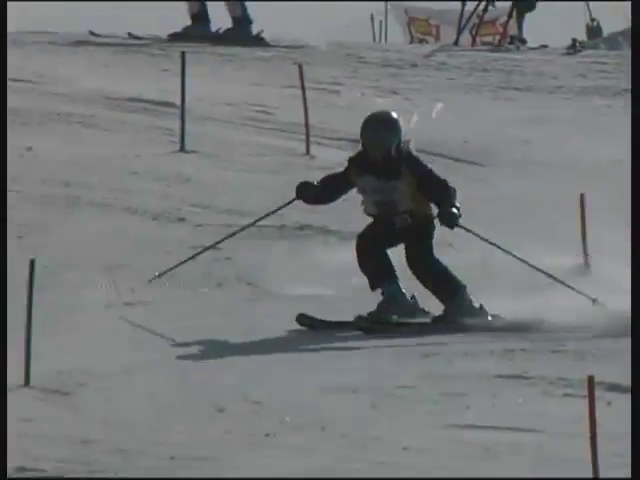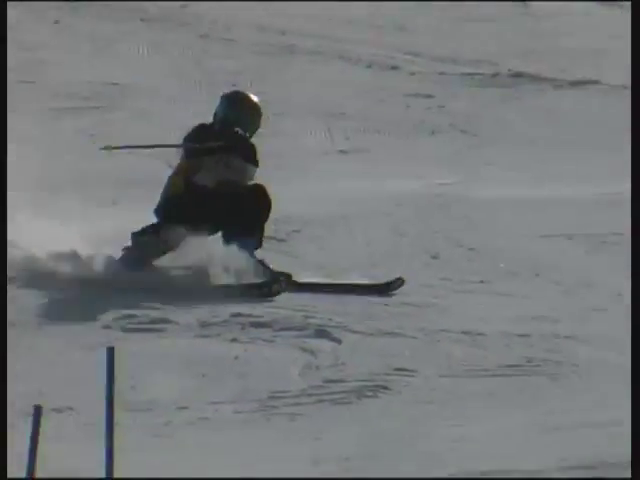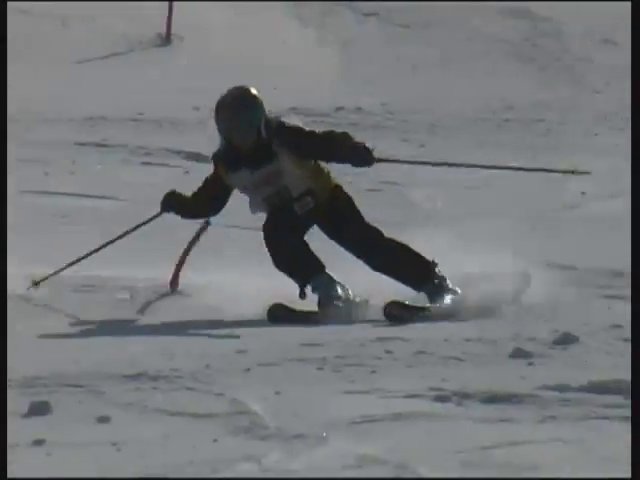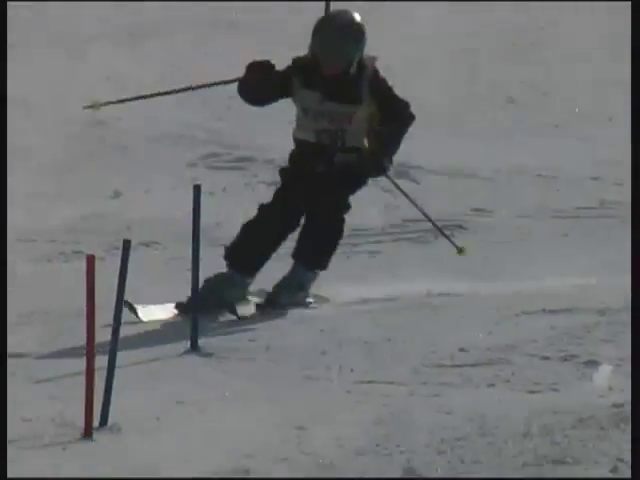
dt=1s
person 1, frame 1
left shoulder: (407, 163)
right shoulder: (358, 167)
left elbow: (436, 186)
right elbow: (331, 188)
left wrist: (448, 208)
right wrist: (310, 191)
left hip: (416, 219)
right hip: (386, 221)
left knee: (421, 259)
right knee: (366, 244)
left ankle: (462, 304)
right ankle: (397, 301)
person 1, frame 2
left shoulder: (247, 155)
right shoulder: (206, 134)
left elbow: (243, 195)
right elbow: (191, 147)
right wrist: (226, 142)
left hip: (219, 209)
right hip: (187, 201)
left knee: (259, 198)
right knee: (173, 229)
person 1, frame 3
left shoulder: (281, 136)
right shoulder: (227, 164)
left elbow: (326, 143)
right elbow: (209, 201)
left wrist: (356, 151)
right wrist: (180, 204)
left hip: (322, 197)
right hip: (283, 211)
left knee: (364, 240)
right knee: (277, 235)
left ankle: (434, 282)
right ankle: (329, 291)
person 1, frame 4
left shoulder: (369, 83)
right shoulder: (303, 73)
left elbow: (401, 116)
right elbow: (257, 93)
left wrist: (382, 153)
right wrist: (256, 78)
left hip: (351, 160)
right hip: (309, 155)
left knee: (325, 203)
right knee: (279, 214)
left ankle: (300, 279)
right ankle: (233, 282)
